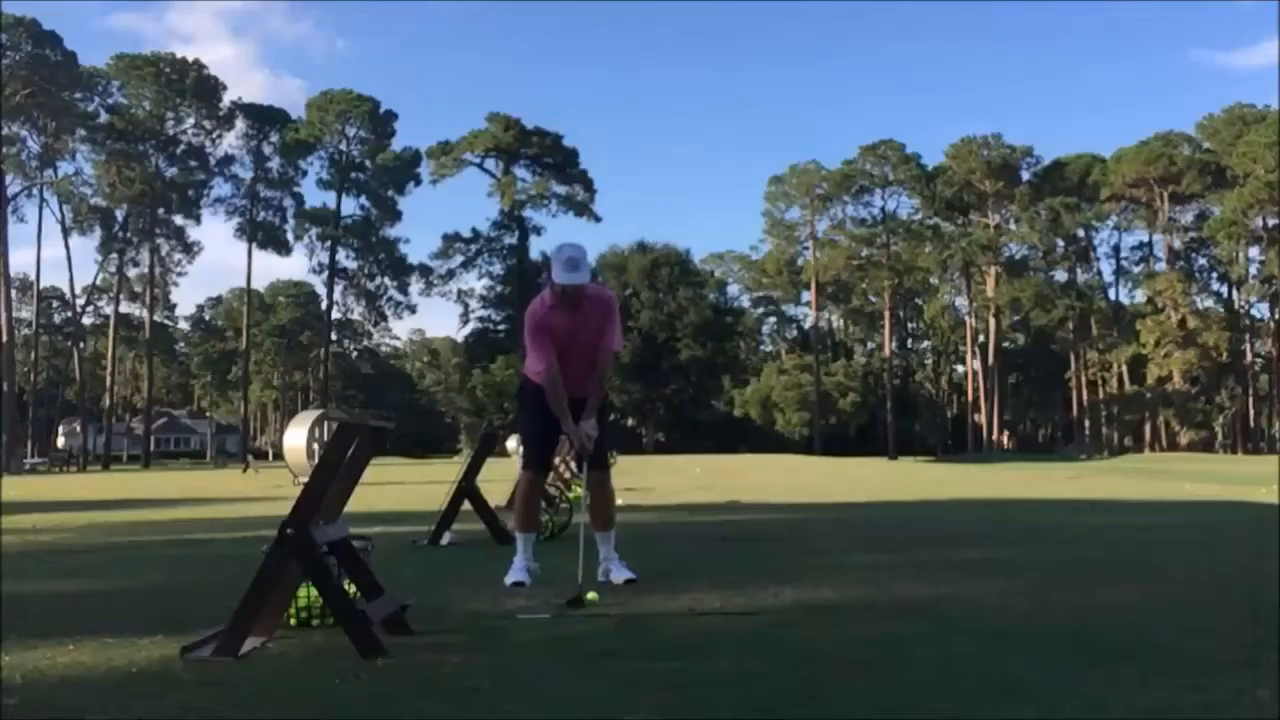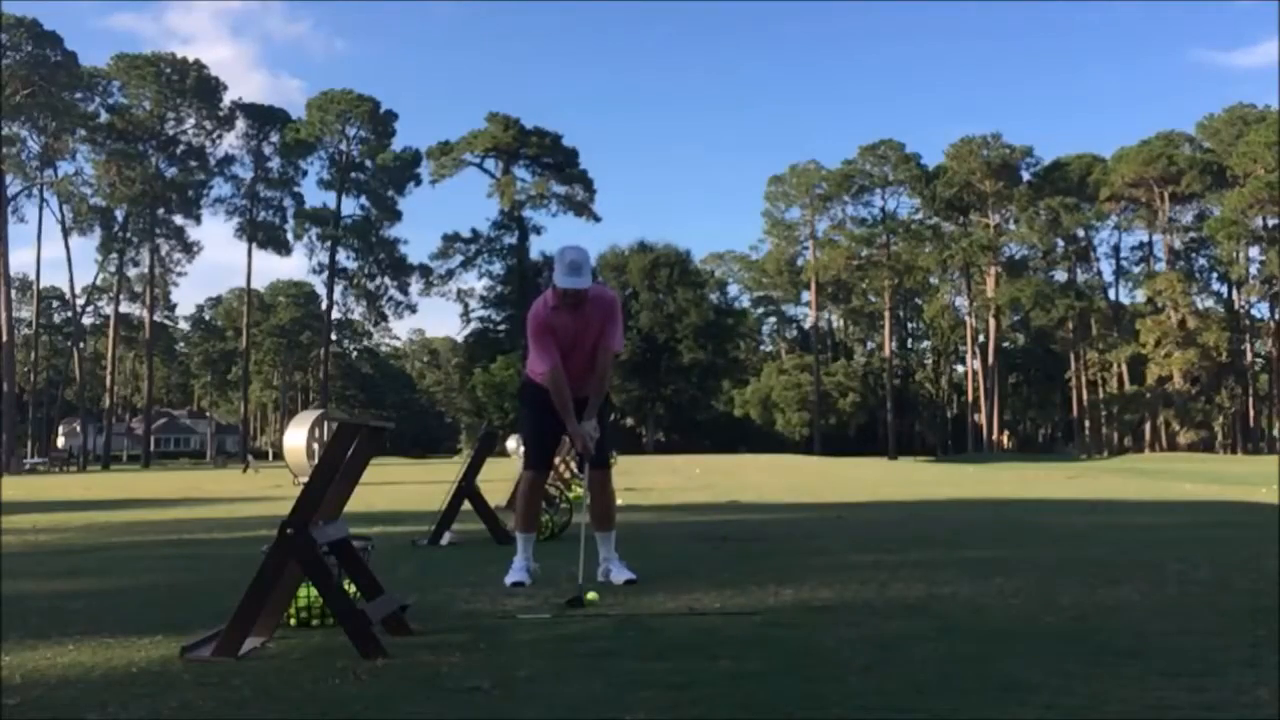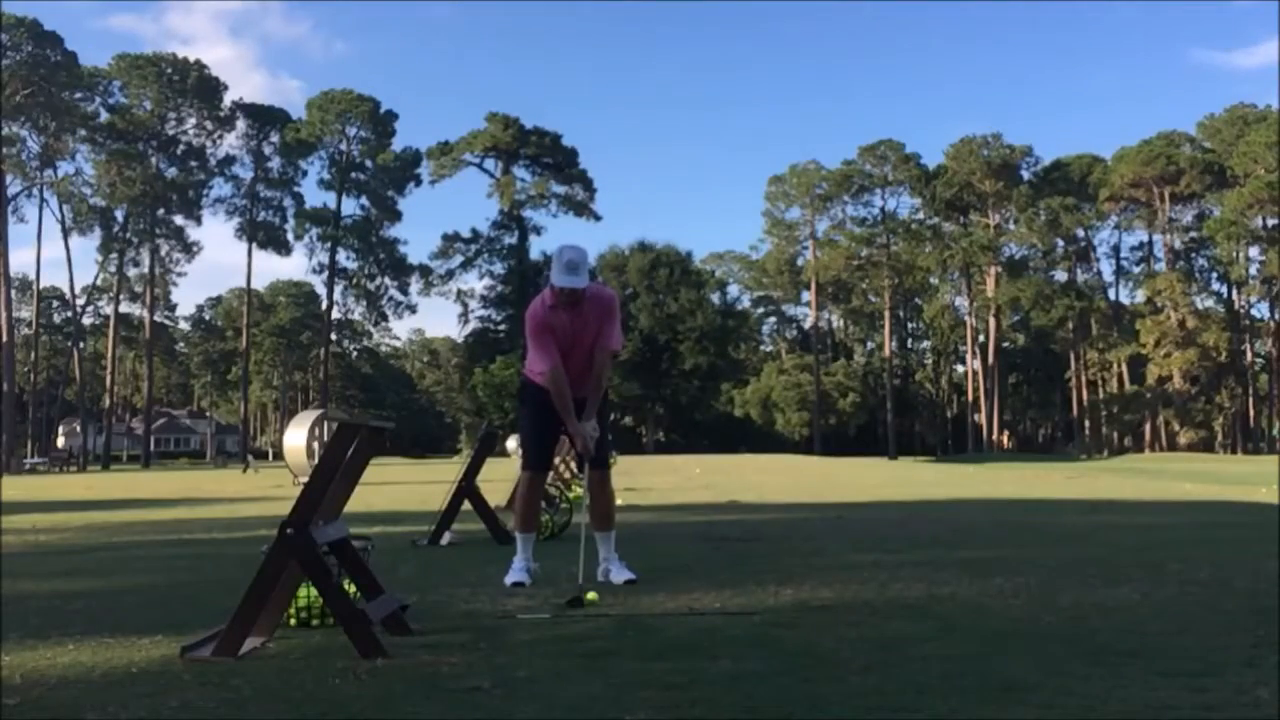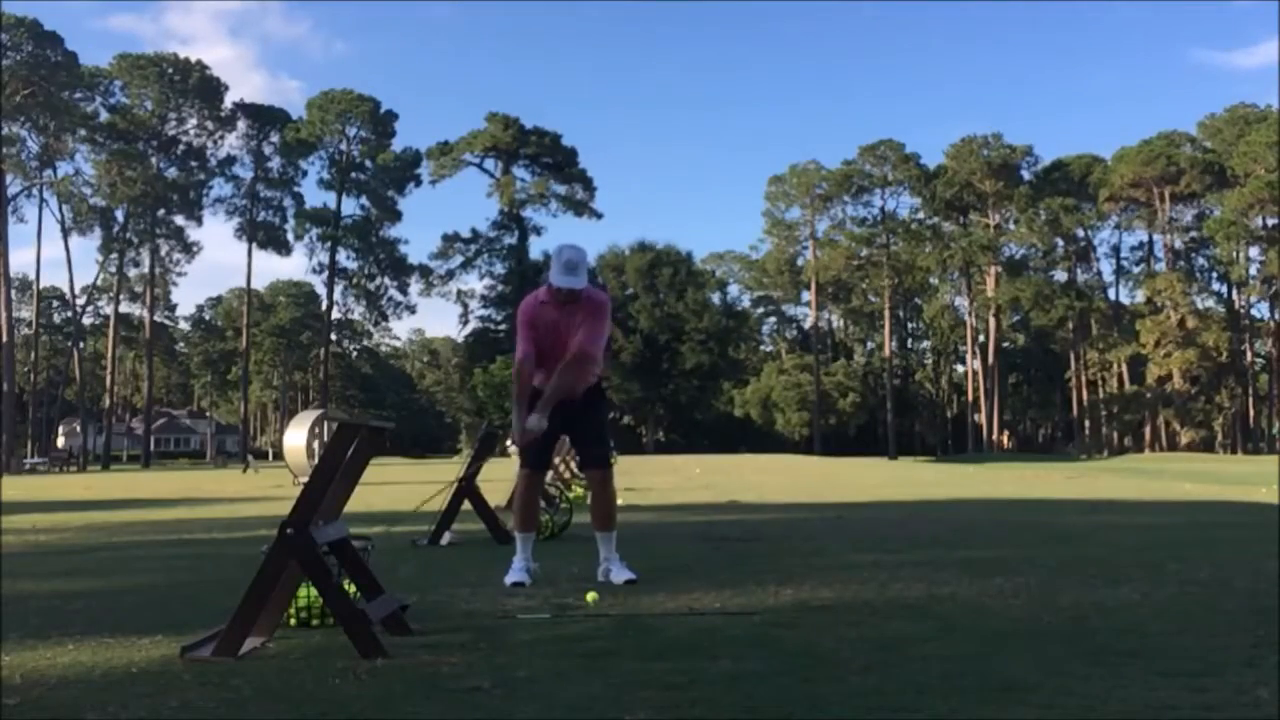
dt=0.4s
person 1, frame 1
left shoulder: (605, 302)
right shoulder: (537, 313)
left elbow: (603, 363)
right elbow: (550, 374)
left wrist: (589, 417)
right wrist: (568, 427)
left hip: (588, 395)
right hip: (541, 394)
left knee: (599, 475)
right knee: (532, 473)
left ankle: (608, 560)
right ankle: (523, 560)
person 1, frame 2
left shoulder: (608, 303)
right shoulder: (540, 313)
left elbow: (604, 364)
right elbow: (554, 375)
left wrist: (591, 418)
right wrist: (572, 428)
left hip: (590, 394)
right hip: (543, 393)
left knee: (600, 474)
right knee: (534, 473)
left ankle: (609, 560)
right ankle: (523, 560)
person 1, frame 3
left shoulder: (606, 301)
right shoulder: (537, 313)
left elbow: (602, 363)
right elbow: (554, 374)
left wrist: (590, 417)
right wrist: (573, 428)
left hip: (589, 394)
right hip: (541, 394)
left knee: (600, 475)
right knee: (532, 474)
left ankle: (609, 560)
right ankle: (522, 561)
person 1, frame 4
left shoulder: (598, 305)
right shoulder: (531, 307)
left elbow: (574, 364)
right elbow: (524, 364)
left wrist: (542, 415)
right wrist: (518, 415)
left hip: (584, 396)
right hip: (537, 393)
left knee: (601, 476)
right knee: (529, 475)
left ankle: (609, 560)
right ankle: (522, 560)
